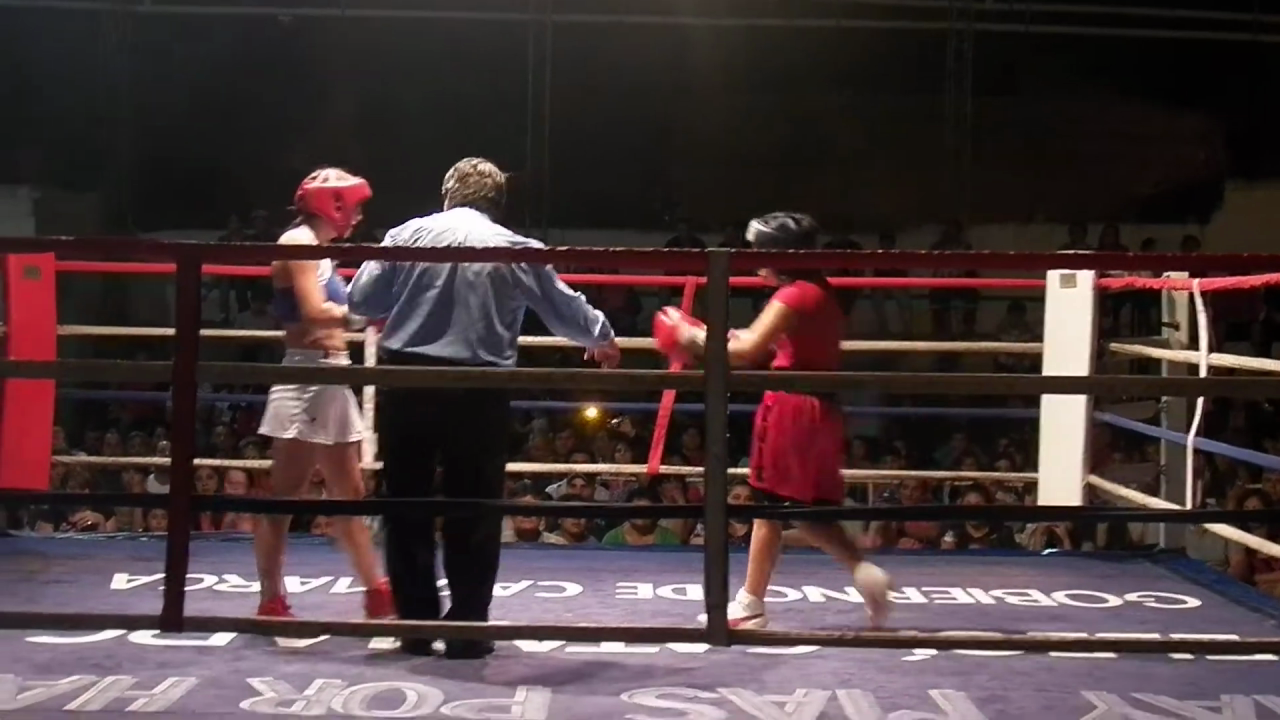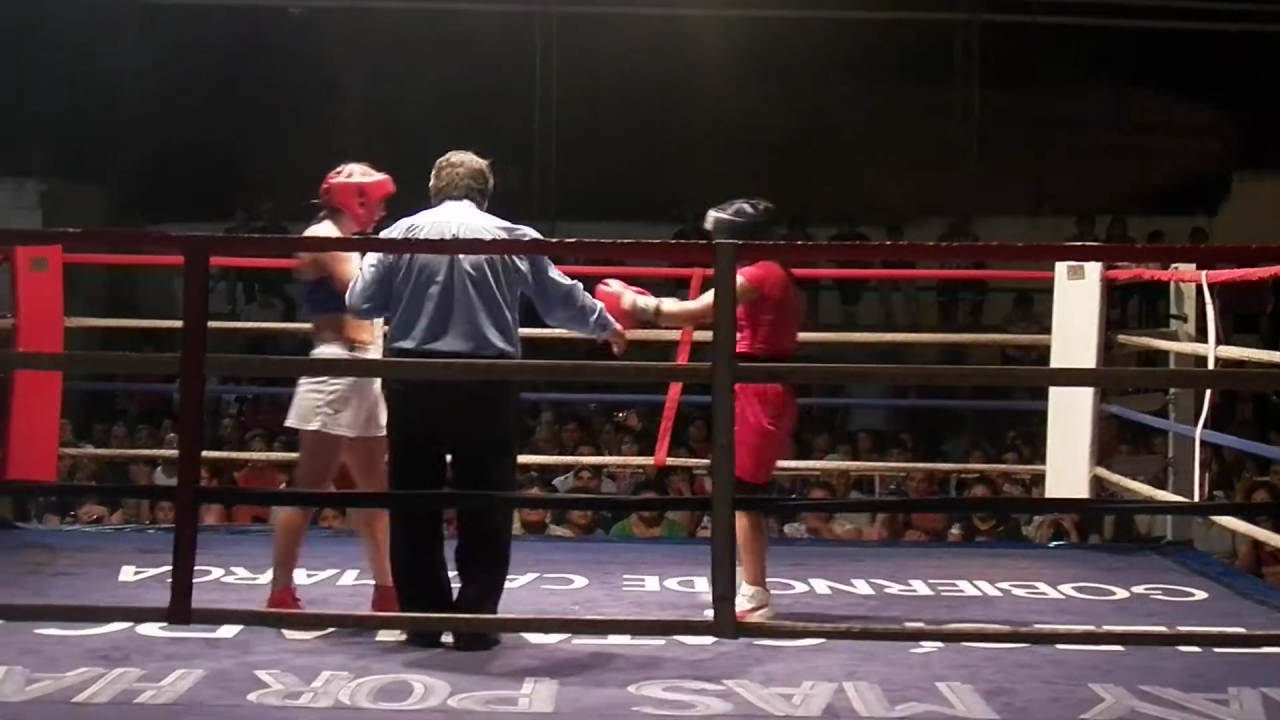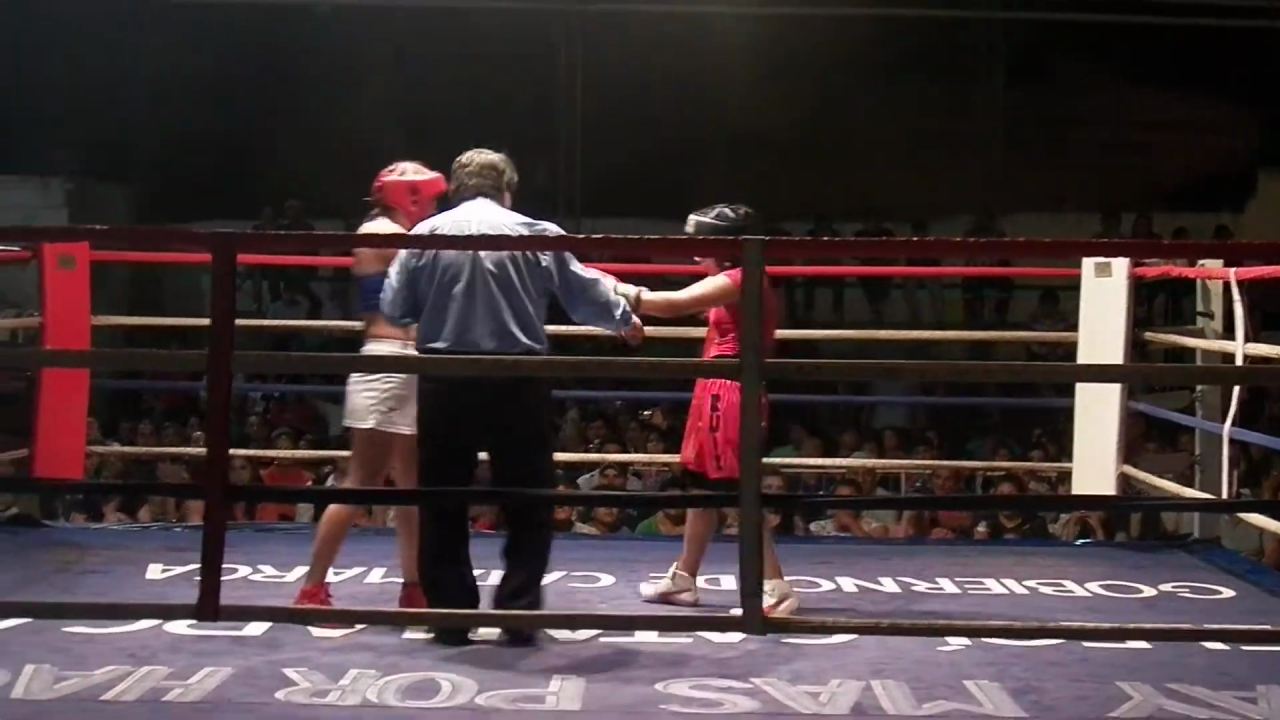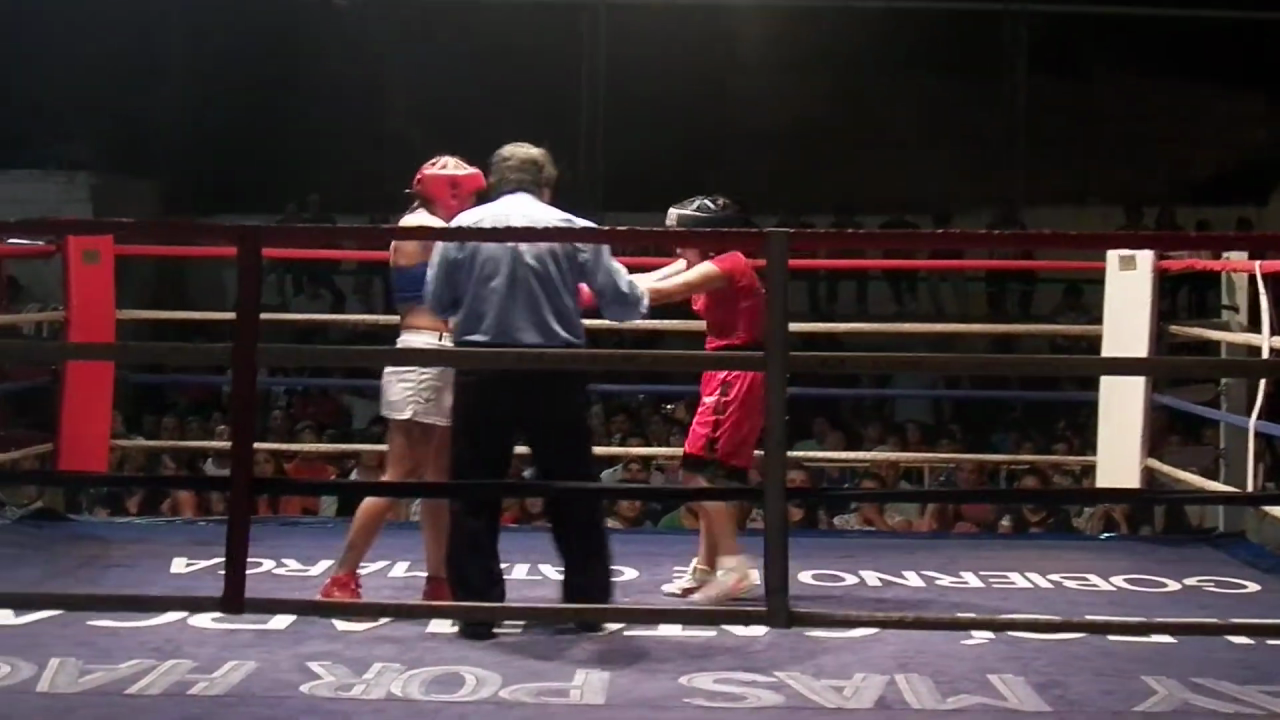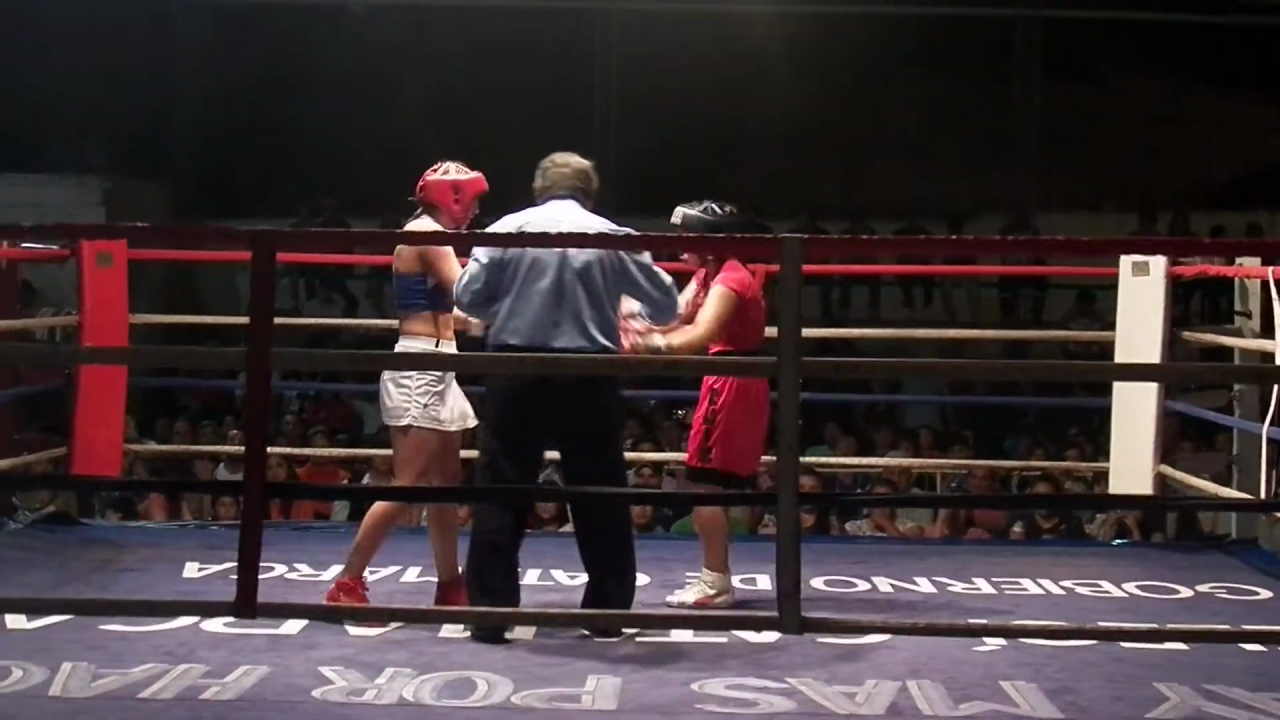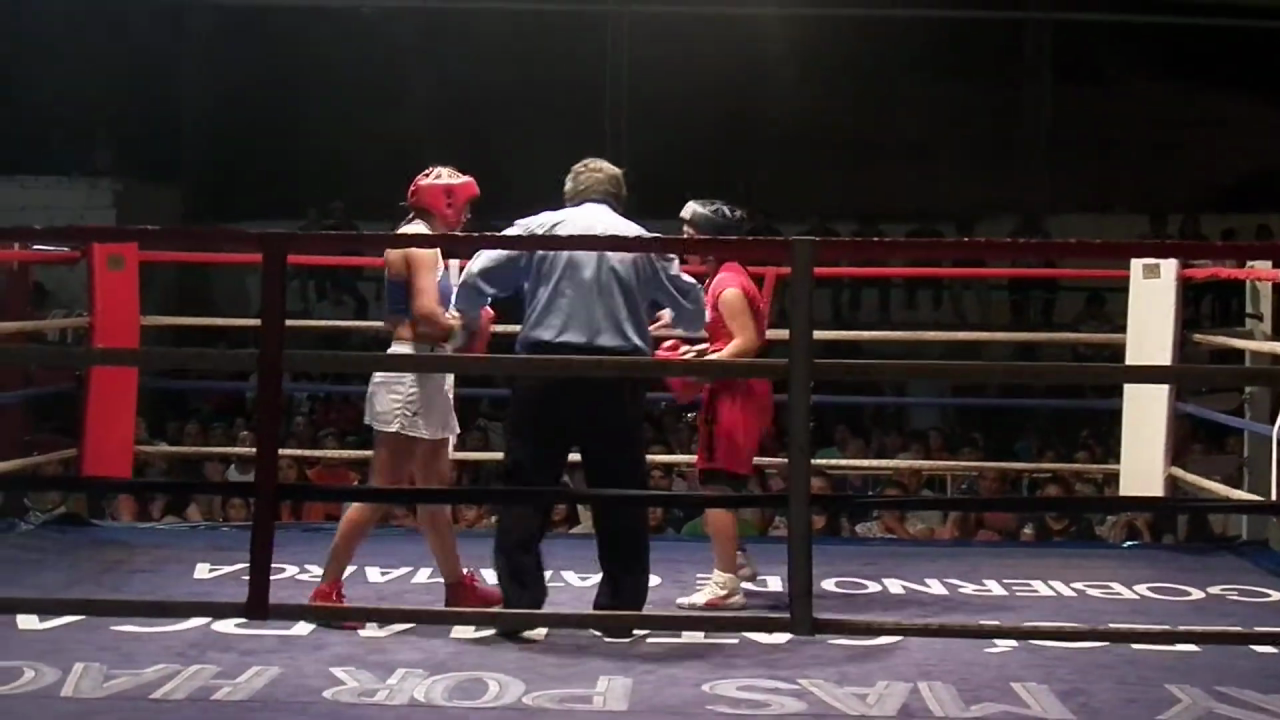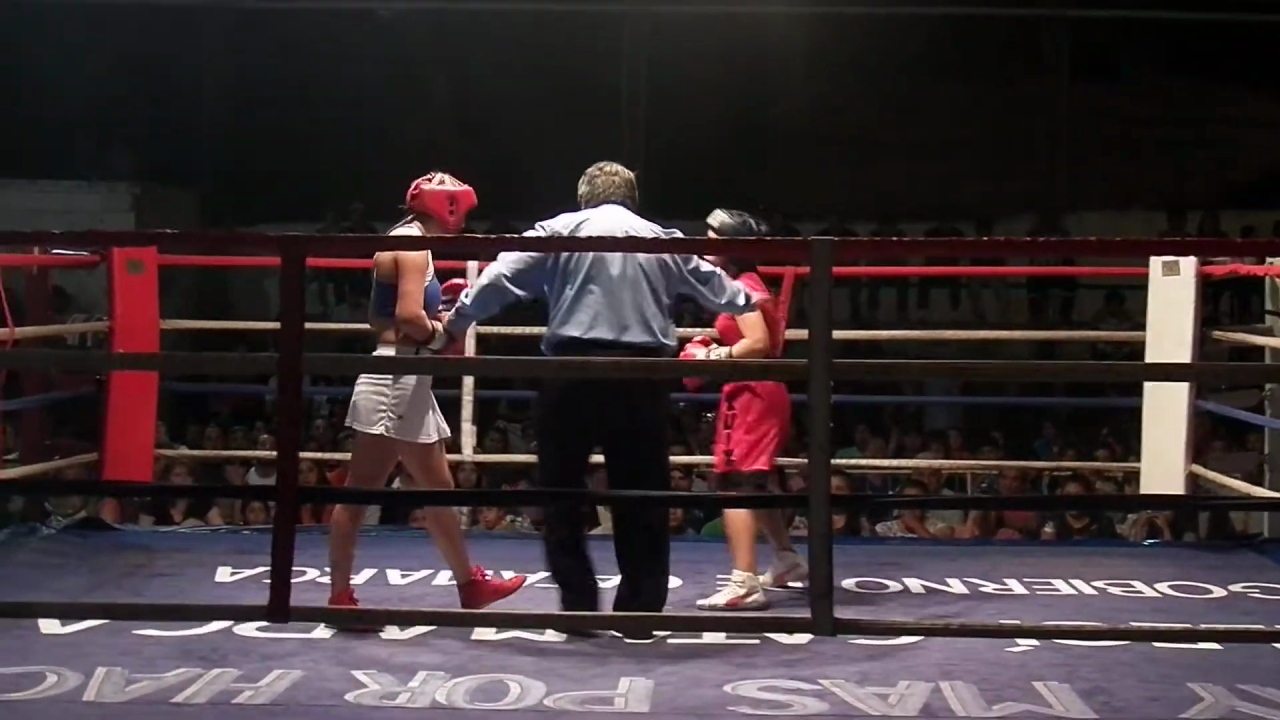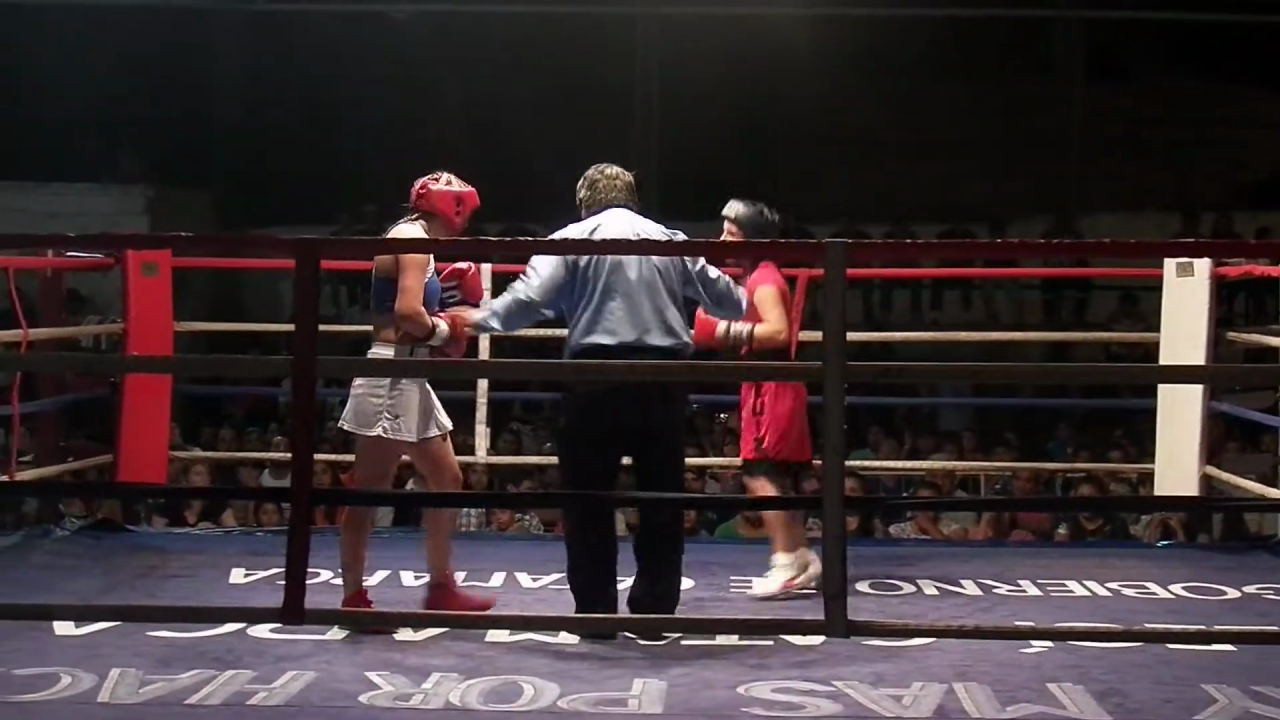
dt=0.2s
person 1, frame 1
left shoulder: (407, 235)
right shoulder: (518, 251)
left elbow: (361, 299)
right elbow: (568, 312)
right wrist: (603, 339)
left hip: (406, 384)
right hip: (477, 393)
left knee: (407, 508)
right knee: (473, 513)
left ankle: (417, 625)
right ankle: (466, 629)
person 1, frame 2
left shoulder: (401, 233)
right shoulder: (514, 238)
left elbow: (360, 302)
right elbow: (563, 301)
right wrist: (606, 325)
left hip: (415, 382)
right hip: (486, 385)
left knee: (415, 505)
right knee: (485, 508)
left ankle: (423, 619)
right ankle: (474, 617)
person 1, frame 3
left shoulder: (424, 234)
right shoulder: (537, 235)
left elbow: (395, 309)
right elbow: (587, 298)
right wrist: (626, 319)
left hip: (445, 381)
right hip: (516, 382)
left knee: (444, 502)
right knee: (527, 502)
left ankle: (450, 616)
right ankle: (517, 609)
person 1, frame 4
left shoulder: (464, 226)
right shoulder: (572, 230)
left elbow: (437, 301)
right elbow: (624, 302)
left hip: (482, 374)
right hip: (552, 376)
left knee: (475, 495)
right knee: (574, 494)
left ankle: (475, 609)
right ankle: (587, 601)
person 1, frame 5
left shoulder: (507, 230)
right shoulder: (613, 238)
left elbow: (471, 298)
right elbow: (664, 304)
right wrist: (634, 315)
left hip: (517, 376)
right hip: (587, 381)
left knee: (500, 497)
right knee: (601, 499)
left ankle: (491, 612)
right ankle: (607, 610)
person 1, frame 6
left shoulder: (537, 229)
right shoulder: (643, 243)
left elbow: (477, 277)
right elbow: (690, 306)
left wrist: (464, 317)
right wrist: (691, 322)
left hip: (547, 375)
right hip: (616, 380)
left knee: (525, 491)
right knee: (620, 498)
left ankle: (519, 606)
right ankle: (620, 609)
person 1, frame 7
left shoulder: (559, 230)
right shoulder: (662, 240)
left elbow: (501, 279)
right elbow: (711, 283)
left wrist: (457, 319)
right wrist: (746, 300)
left hip: (575, 370)
right hip: (643, 374)
left knee: (563, 491)
right knee: (642, 496)
left ankle: (579, 604)
right ankle: (640, 609)
person 1, frame 8
left shoulder: (573, 238)
right shoulder: (671, 240)
left elbow: (529, 297)
right elbow: (716, 290)
left wrist: (482, 318)
right wrist: (744, 310)
left hip: (600, 375)
right hip: (663, 376)
left knee: (588, 496)
right knee: (660, 495)
left ankle: (596, 610)
right ankle: (653, 606)
person 2, frame 1
left shoulder: (318, 251)
right shoulder: (297, 243)
left elbow: (330, 312)
right elbow: (317, 313)
left hip: (330, 382)
right hip: (307, 380)
left knee: (350, 492)
right knee: (285, 496)
left ankle: (378, 595)
right ankle: (271, 605)
person 2, frame 2
left shoulder: (341, 243)
right shoulder: (323, 238)
left hip: (359, 373)
right hip: (335, 371)
left knee: (374, 487)
right knee: (310, 487)
left ankle: (387, 591)
right ankle: (281, 597)
person 2, frame 3
left shoulder: (388, 239)
right shoulder: (382, 234)
left hip: (402, 367)
right hip: (387, 367)
left knee: (414, 484)
right knee: (361, 483)
left ankle: (415, 589)
right ankle: (312, 591)
person 2, frame 4
left shoulder: (419, 230)
right shoulder: (424, 227)
left hip: (433, 358)
right hip: (422, 359)
left knee: (440, 477)
right knee: (399, 477)
left ankle: (439, 582)
right ankle: (342, 579)
person 2, frame 5
left shoulder: (424, 236)
right shoulder: (428, 234)
left hip: (432, 367)
right hip: (421, 366)
left knee: (446, 482)
right knee: (409, 484)
left ankle: (451, 587)
right ankle: (348, 582)
person 2, frame 6
left shoulder: (415, 241)
right shoulder: (422, 241)
right elbow: (427, 313)
left wrist: (448, 323)
right wrist: (461, 331)
left hip: (420, 374)
right hip: (411, 374)
left knee: (435, 488)
right knee: (383, 489)
left ankle: (459, 586)
right ankle: (326, 589)
person 2, frame 7
left shoulder: (408, 242)
right shoulder: (413, 244)
right elbow: (408, 316)
left wrist: (439, 306)
left hip: (409, 379)
right hip: (395, 377)
left knee: (436, 487)
right knee: (363, 489)
left ankle: (470, 583)
right ankle: (340, 597)
person 2, frame 8
left shoulder: (411, 239)
right shoulder: (413, 238)
right elbow: (407, 311)
left wrist: (445, 299)
right wrist: (443, 333)
left hip: (408, 375)
right hip: (392, 375)
left knee: (446, 480)
right knee: (369, 491)
left ankle: (441, 588)
right ankle: (354, 598)
person 3, frame 1
left shoulder: (795, 294)
right shoulder: (817, 290)
left elbow: (747, 350)
left wrist: (693, 337)
right wrist: (712, 335)
left hip: (792, 405)
right hip: (820, 405)
left knee: (769, 510)
right knee: (813, 510)
left ankle: (750, 607)
right ankle: (866, 574)
person 3, frame 2
left shoulder: (758, 275)
right shoulder: (769, 276)
left elbow: (694, 313)
right elbow: (708, 312)
left wrist: (636, 303)
right wrist: (642, 301)
left hip: (755, 390)
right hip: (767, 388)
left knee: (742, 494)
right knee: (739, 490)
left ankle: (756, 598)
right ankle: (750, 582)
person 3, frame 3
left shoulder: (738, 280)
right shoulder: (726, 279)
left elbow: (673, 304)
right elbow: (678, 304)
left hip: (730, 391)
right hip: (719, 388)
left knee: (731, 490)
right knee: (704, 486)
left ankle: (776, 590)
right ankle: (682, 579)
person 3, frame 4
left shoulder: (726, 266)
right shoulder: (705, 262)
left elbow: (660, 290)
right elbow: (648, 282)
left hip: (737, 378)
right hip: (726, 376)
left knee: (699, 471)
right knee: (711, 476)
left ankle: (733, 565)
right ankle: (704, 572)
person 3, frame 5
left shoulder: (727, 279)
right shoulder: (709, 274)
left elbow: (697, 337)
right elbow: (677, 319)
left wrist: (645, 344)
right wrist: (635, 324)
left hip: (731, 386)
right hip: (729, 385)
left knee: (704, 482)
right knee: (710, 482)
left ankle: (714, 583)
right ankle: (714, 573)
person 3, frame 6
left shoulder: (726, 282)
right shoulder: (722, 276)
left elbow: (747, 342)
left wrist: (699, 362)
right wrist: (687, 347)
left hip: (736, 390)
right hip: (740, 387)
left knee: (715, 483)
right knee: (726, 481)
left ankle: (724, 585)
right ankle: (734, 560)
person 3, frame 7
left shoulder: (743, 288)
right shoulder: (743, 285)
left elbow: (758, 344)
left wrist: (707, 356)
right wrist: (708, 350)
left hip: (751, 394)
right hip: (758, 393)
left knee: (735, 485)
right knee: (753, 483)
left ankle: (742, 583)
right ankle: (787, 558)
person 3, frame 8
left shoulder: (762, 278)
right shoulder: (754, 276)
left elbow: (776, 331)
left wrist: (726, 331)
right wrist: (719, 330)
left hip: (770, 385)
right hip: (763, 382)
left knee: (760, 475)
right knee: (778, 477)
left ankle: (788, 562)
right ankle: (803, 561)
